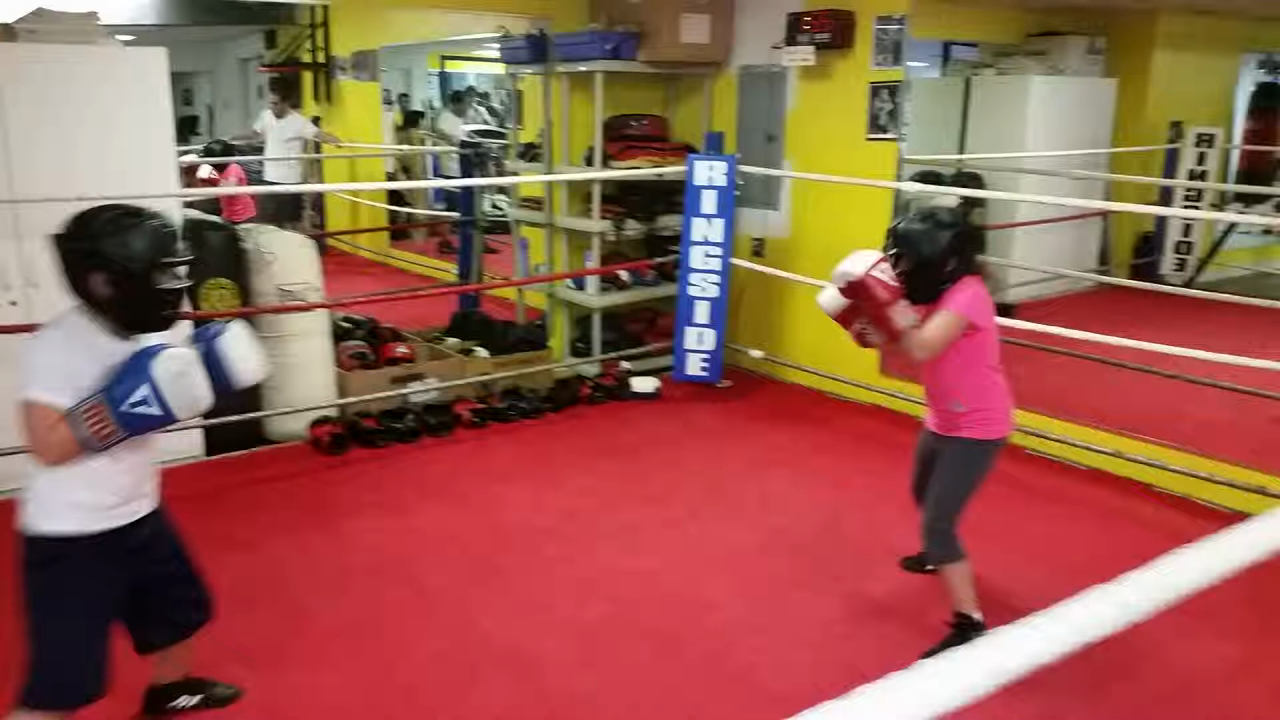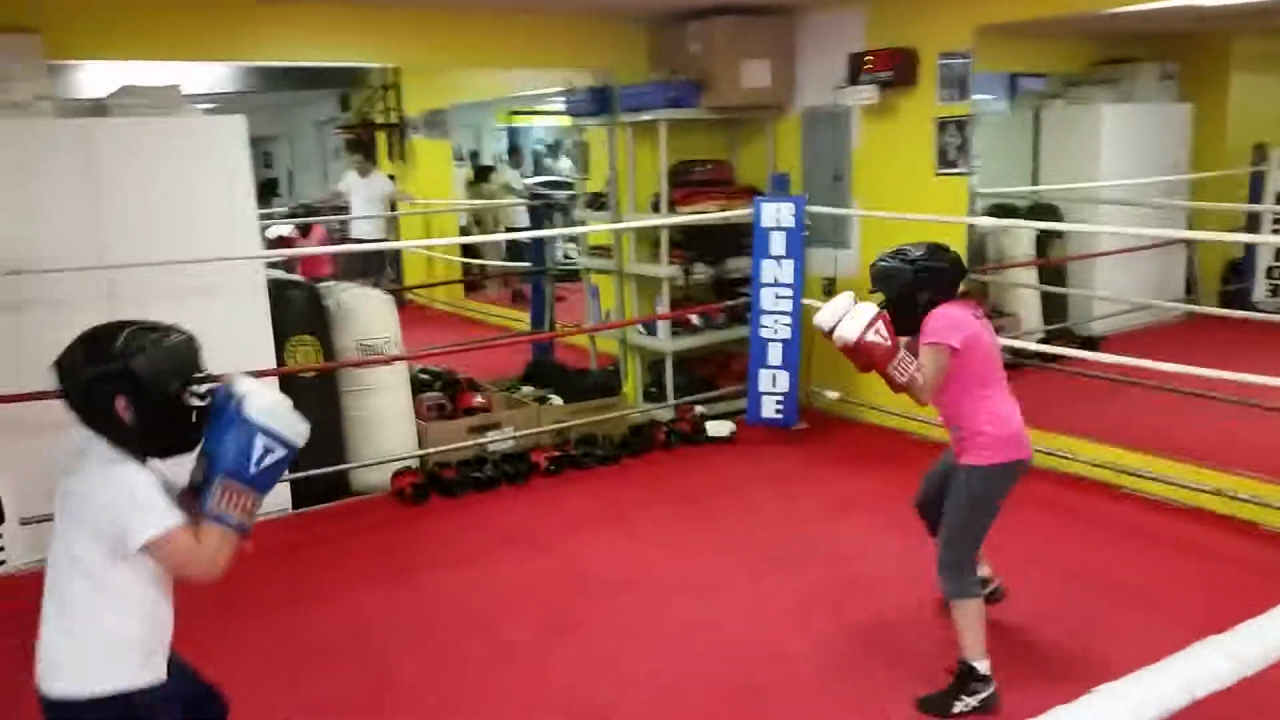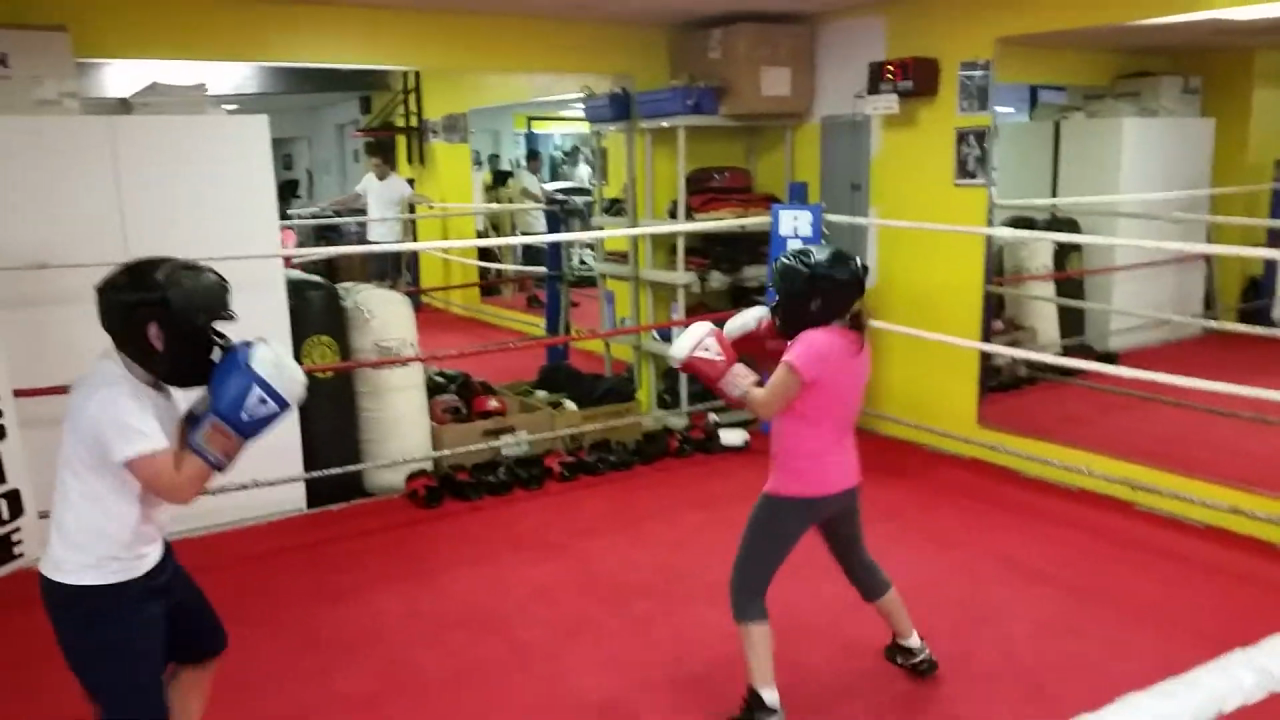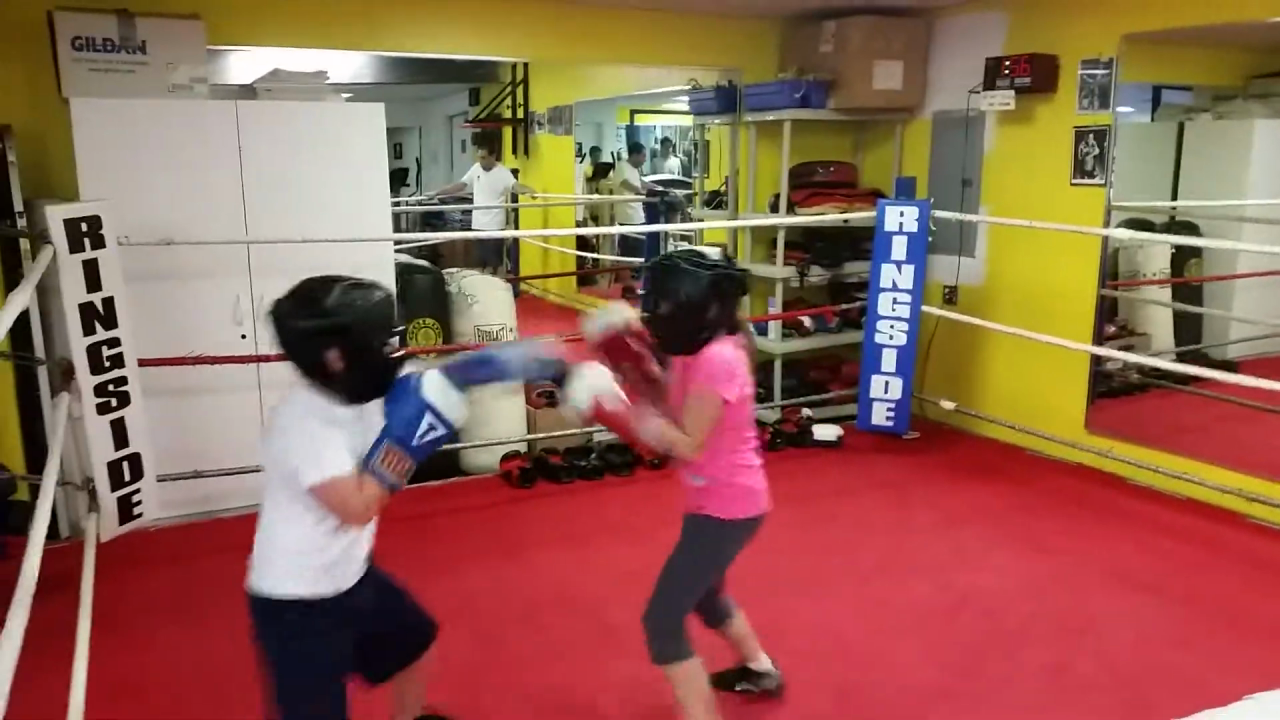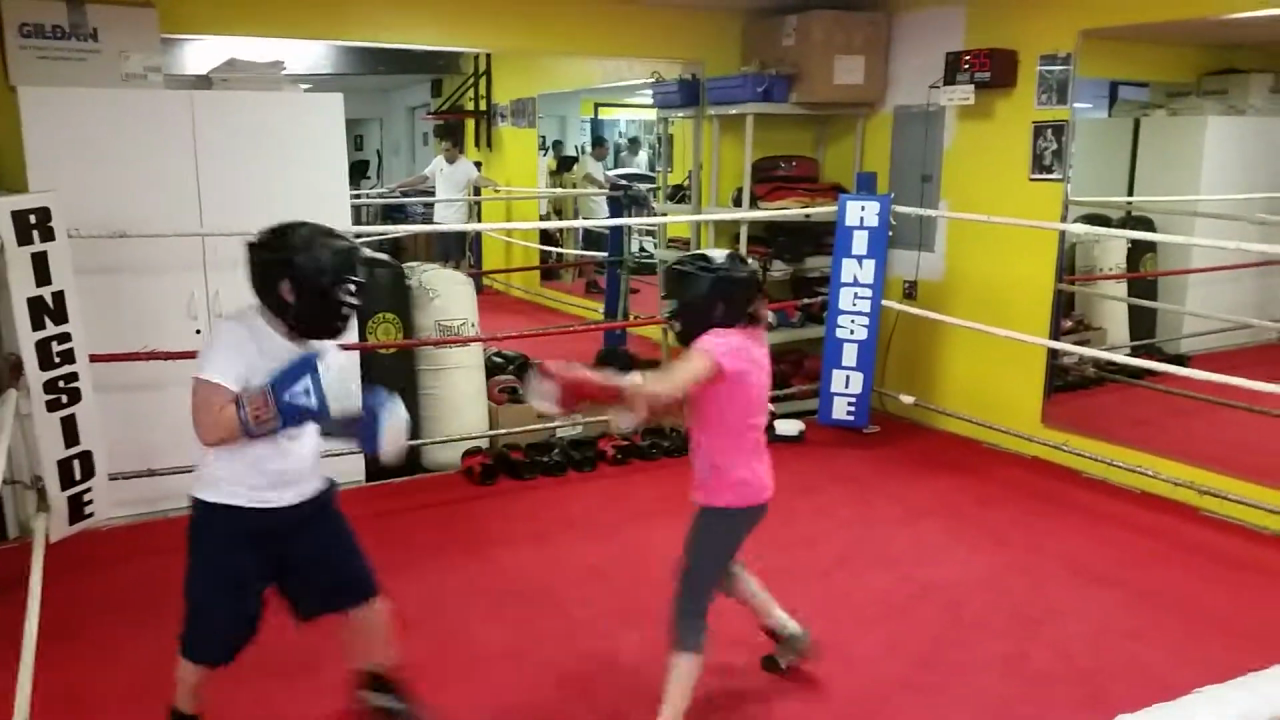
dt=1s
person 1, frame 1
left shoulder: (967, 293)
right shoulder: (932, 293)
left elbow: (920, 349)
right elbow: (882, 339)
left wrist: (883, 298)
right wrist: (853, 310)
left hip: (977, 429)
right hip: (942, 421)
left knee: (937, 524)
right knee: (924, 494)
left ankle: (971, 626)
right ankle: (939, 556)
person 1, frame 2
left shoulder: (943, 319)
right shoulder: (953, 313)
left elbow: (923, 390)
right elbow: (903, 363)
left wrist: (879, 348)
right wrist: (860, 337)
left hip: (991, 452)
right hip: (983, 445)
left knee: (954, 557)
right knee: (929, 503)
left ankle: (978, 679)
right ankle: (982, 581)
person 1, frame 3
left shoulder: (812, 346)
right shoulder: (855, 340)
left elbow: (764, 406)
left wrist: (720, 368)
right wrist: (769, 352)
left hip: (796, 488)
right hip: (842, 482)
left knee: (746, 584)
right knee: (858, 563)
right ankle: (914, 648)
person 1, frame 4
left shoulder: (719, 364)
right shoulder: (688, 354)
left elbow: (684, 444)
right elbow: (670, 399)
left wrist: (616, 411)
right wrist: (633, 353)
left hip: (729, 508)
right hip: (726, 502)
left knee: (662, 619)
right knee: (704, 597)
right ankle: (759, 671)
person 1, frame 5
left shoulder: (718, 346)
right shoulder: (748, 339)
left elbow: (664, 389)
right wrist: (648, 391)
left hip: (729, 494)
right hip: (746, 484)
left knee: (690, 606)
right knee: (714, 564)
right ankle: (787, 630)
person 2, frame 1
left shoulder: (141, 335)
right shoulder: (58, 344)
left elbow: (160, 407)
right elbow: (49, 444)
left wrist: (208, 372)
right wrist: (122, 406)
left hip: (135, 516)
right hip: (72, 536)
left knee: (178, 610)
person 2, frame 2
left shoulder: (104, 453)
right shoulder: (119, 481)
left elbow: (177, 519)
right elbow: (203, 560)
left wrist: (218, 457)
right wrist: (239, 473)
left hip: (128, 665)
person 2, frame 3
left shoulder: (142, 379)
right shoulder: (114, 396)
left elbow: (175, 446)
right elbow: (179, 484)
left wrist: (224, 395)
right wrist: (232, 410)
left hip: (142, 562)
right hip: (93, 583)
left knee: (199, 646)
person 2, frame 4
left shoulder: (351, 391)
right shoulder: (300, 418)
left elbow: (425, 386)
right elbow: (355, 508)
left wrist: (482, 364)
right wrist: (404, 437)
left hip: (347, 577)
right hip: (296, 601)
left knee: (411, 639)
person 2, frame 5
left shoulder: (316, 340)
right shoulder: (233, 338)
right elbow: (210, 429)
left wrist: (360, 417)
right wrist: (282, 400)
left hip: (304, 502)
right hip: (231, 512)
left knee: (360, 594)
right knee: (212, 640)
left ankle: (375, 679)
